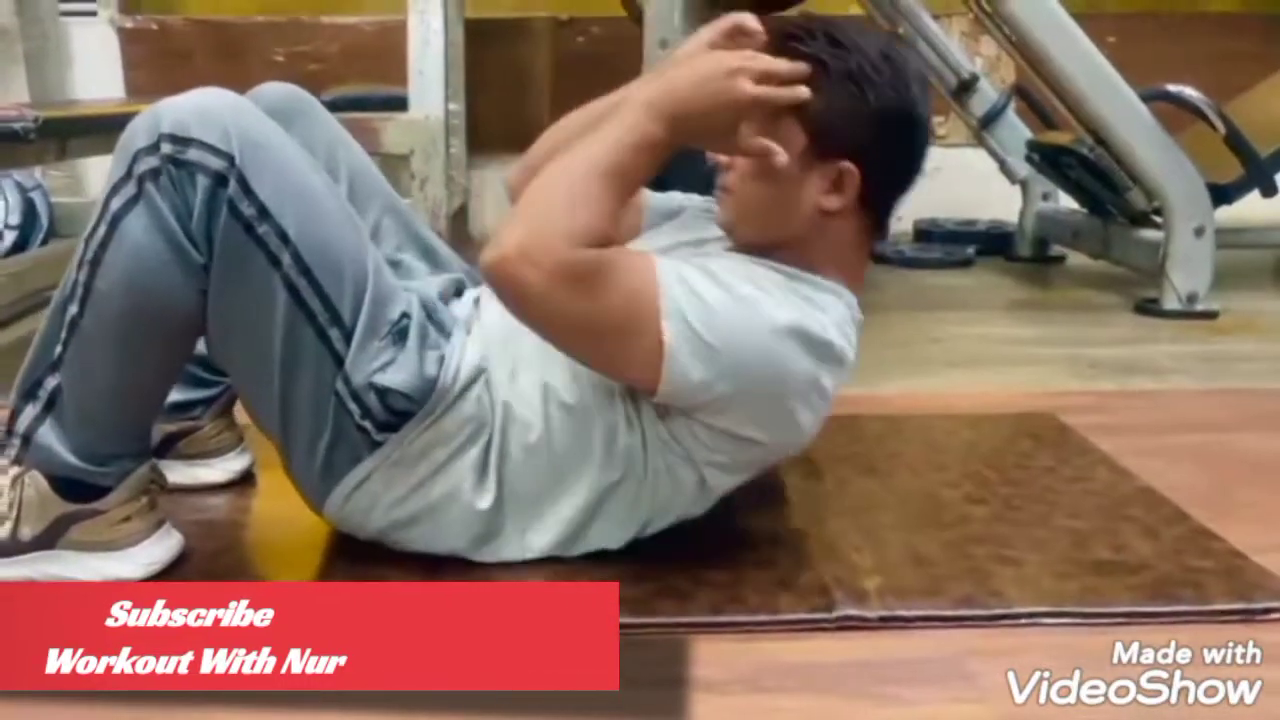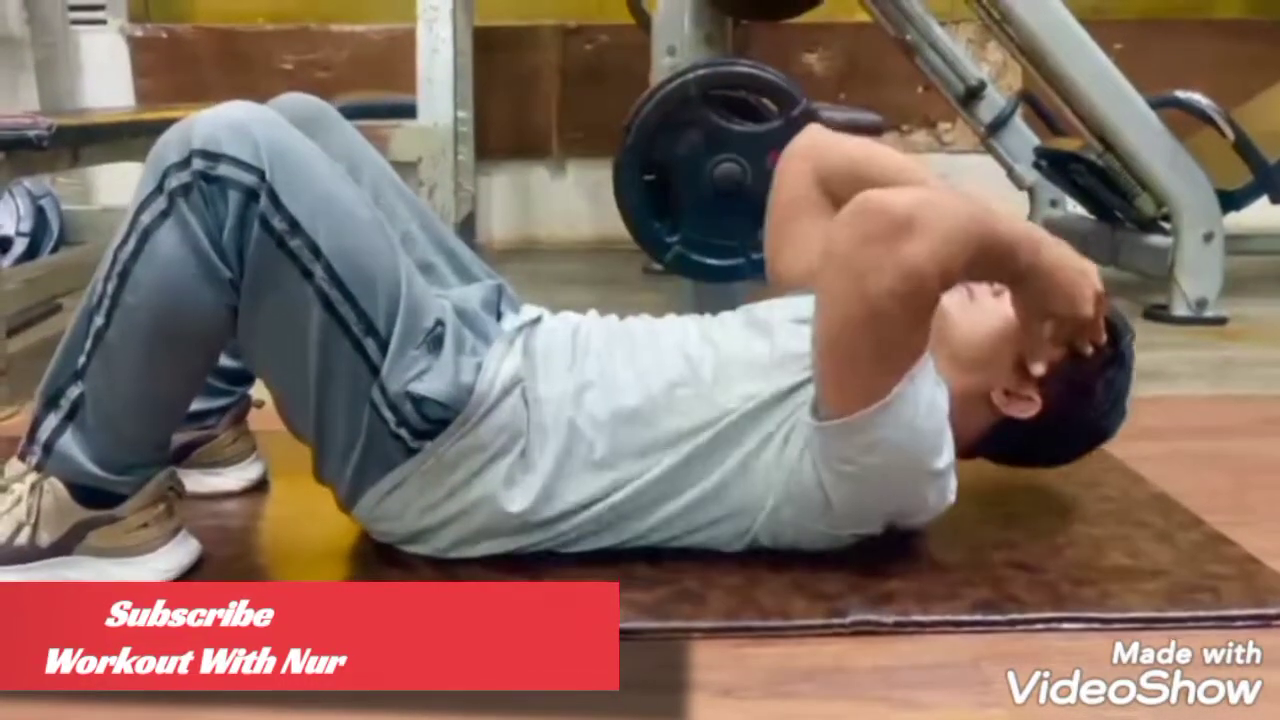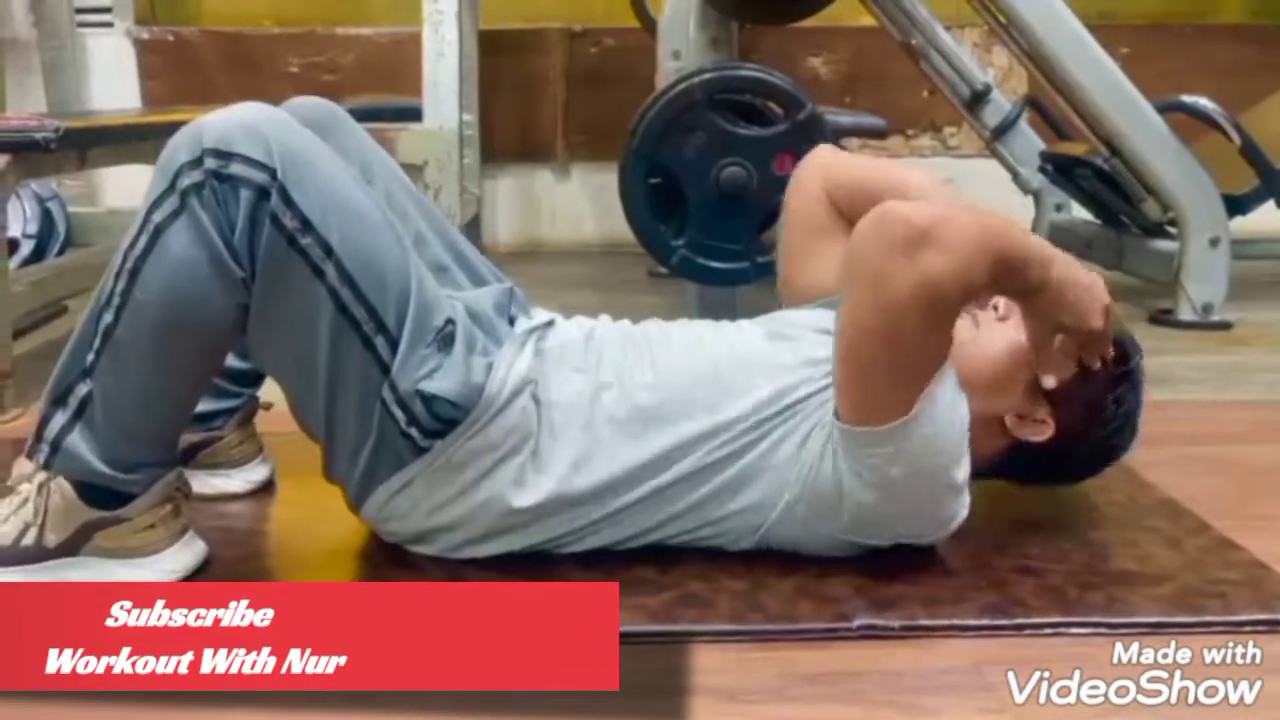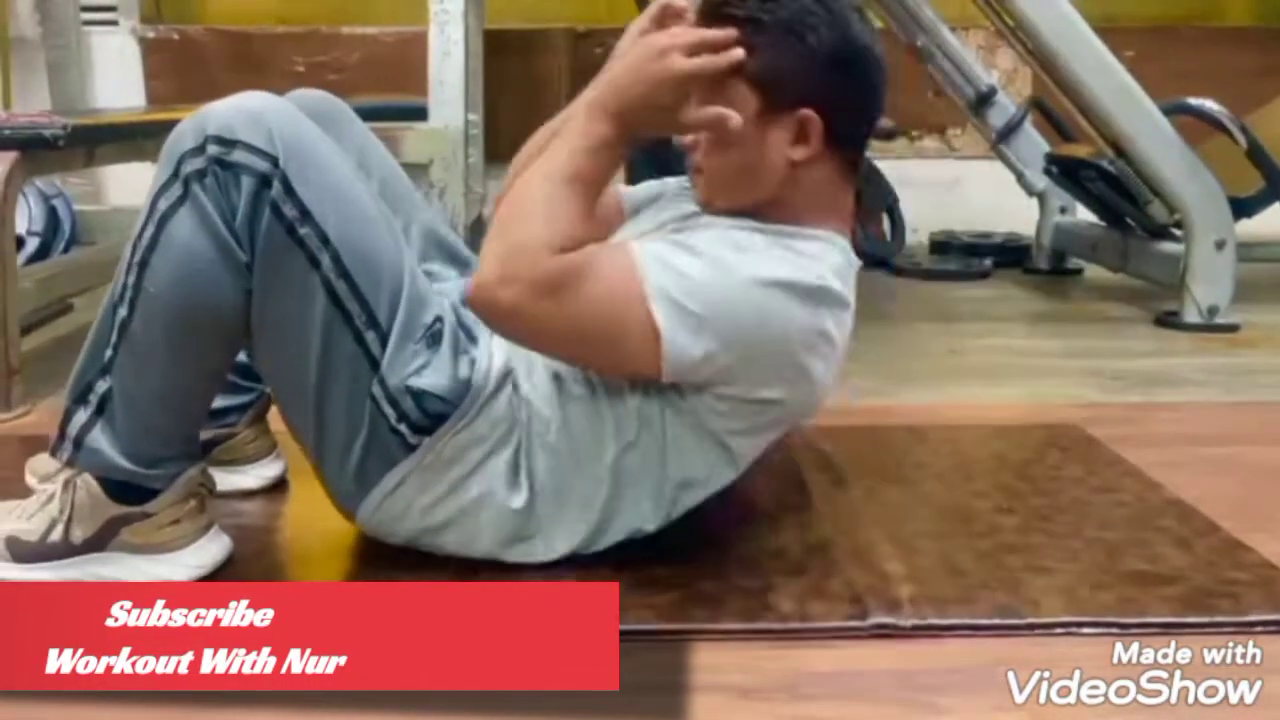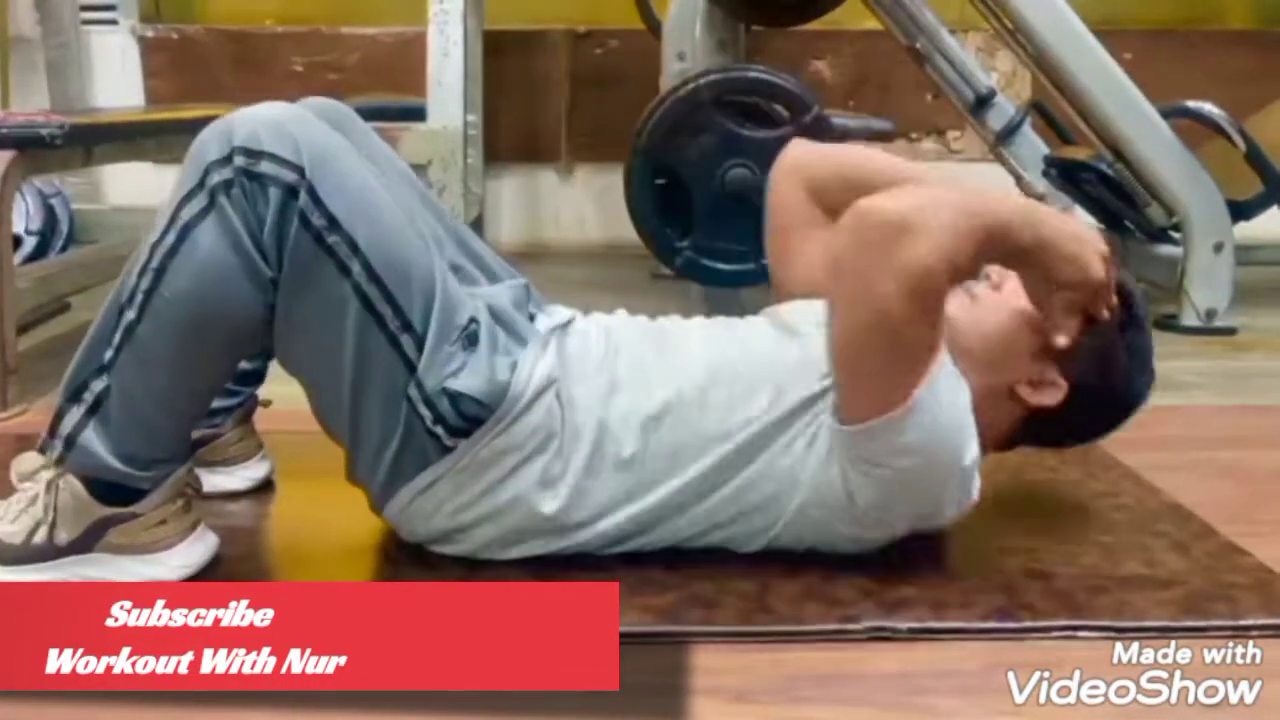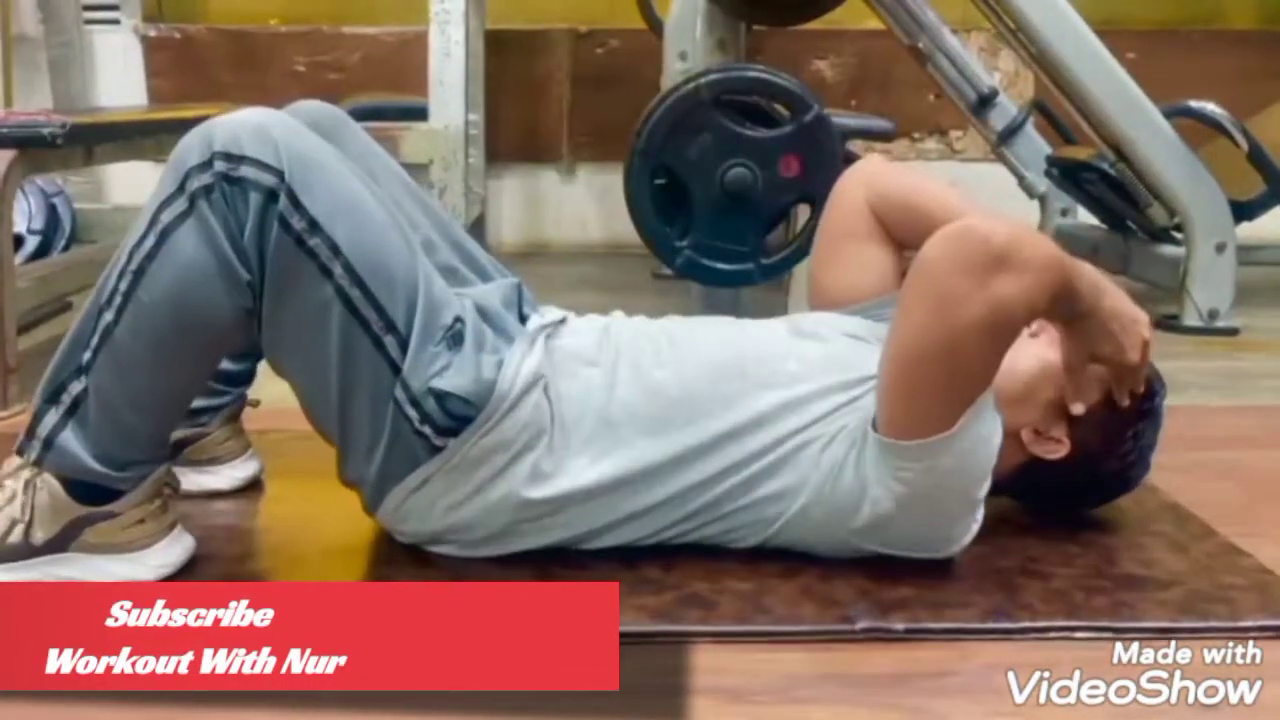
dt=0.5s
person 1, frame 1
left shoulder: (779, 336)
right shoulder: (757, 240)
left elbow: (528, 262)
right elbow: (539, 186)
left wrist: (663, 108)
right wrist: (668, 87)
left hip: (410, 446)
right hip: (458, 347)
left knee: (190, 145)
right knee: (276, 114)
right ankle: (186, 414)
person 1, frame 2
left shoulder: (890, 460)
right shoulder: (859, 354)
left elbow: (896, 231)
right elbow: (811, 161)
left wrist: (1030, 258)
right wrist: (999, 233)
left hip: (448, 442)
right hip: (502, 351)
left knee: (219, 160)
right knee: (291, 125)
right ankle: (195, 422)
person 1, frame 3
left shoulder: (909, 477)
right shoulder: (868, 362)
left elbow: (913, 244)
right elbow: (822, 179)
left wrist: (1043, 268)
right wrist: (1025, 253)
left hip: (460, 443)
right hip: (510, 355)
left knee: (231, 161)
right knee: (300, 129)
left ankle: (97, 502)
right ankle: (199, 424)
person 1, frame 4
left shoulder: (775, 295)
right shoulder: (747, 218)
left elbow: (513, 283)
right elbow: (532, 217)
left wrist: (615, 105)
right wrist: (619, 94)
left hip: (444, 456)
right hip: (475, 378)
left knee: (235, 148)
right knee: (301, 123)
left ankle: (128, 498)
right ankle: (213, 422)
person 1, frame 5
left shoulder: (925, 452)
right shoulder: (899, 361)
left elbow: (880, 234)
right elbow: (798, 174)
left wrist: (1009, 221)
right wrist: (990, 217)
left hip: (475, 446)
right hip: (532, 354)
left knee: (260, 162)
right knee: (309, 131)
left ankle: (107, 494)
right ankle: (198, 424)
person 1, frame 6
left shoulder: (924, 483)
right shoulder: (894, 357)
left elbow: (986, 261)
right elbow: (865, 189)
left wrist: (1084, 291)
right wrist: (1076, 289)
left hip: (469, 442)
right hip: (520, 357)
left knee: (240, 167)
right knee: (305, 134)
right ankle: (183, 419)
